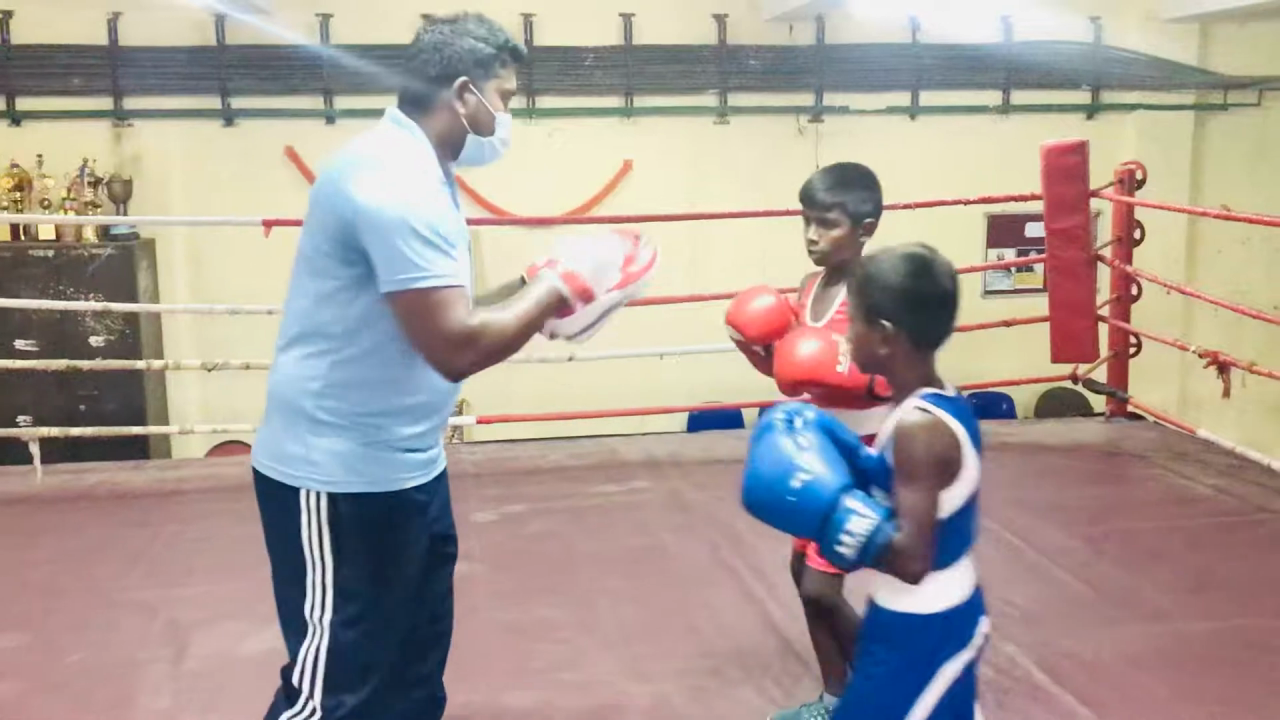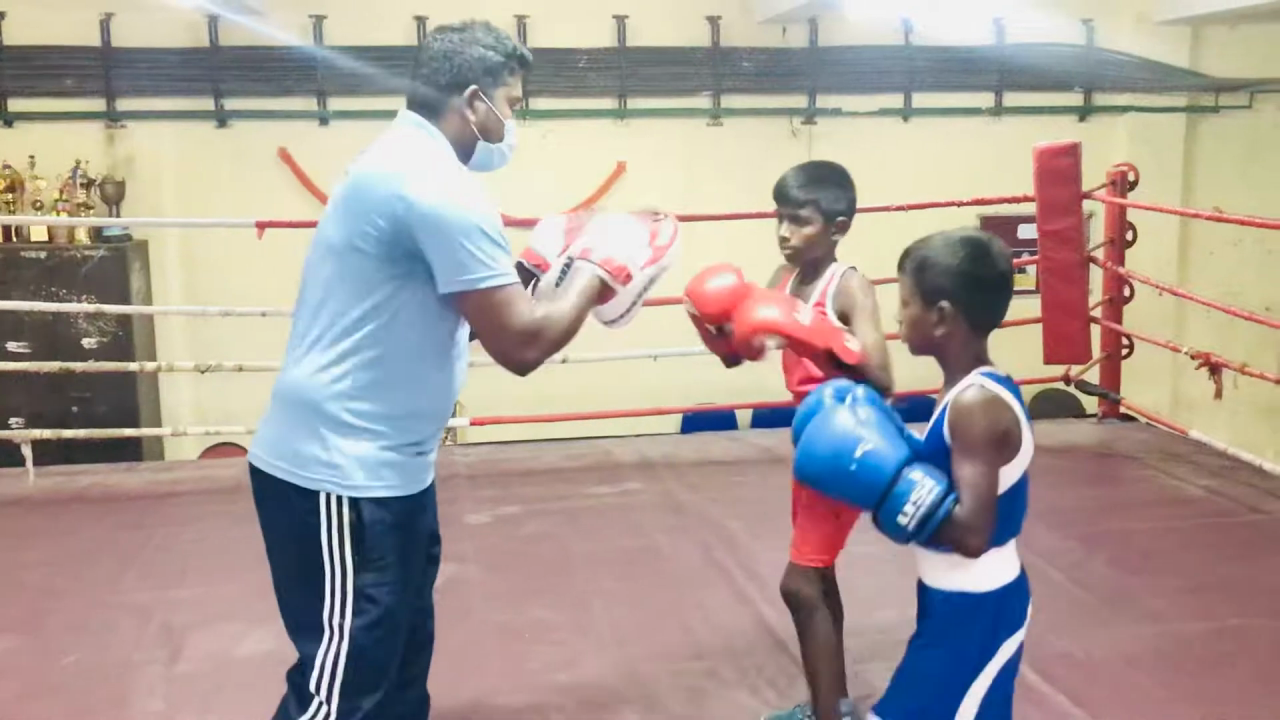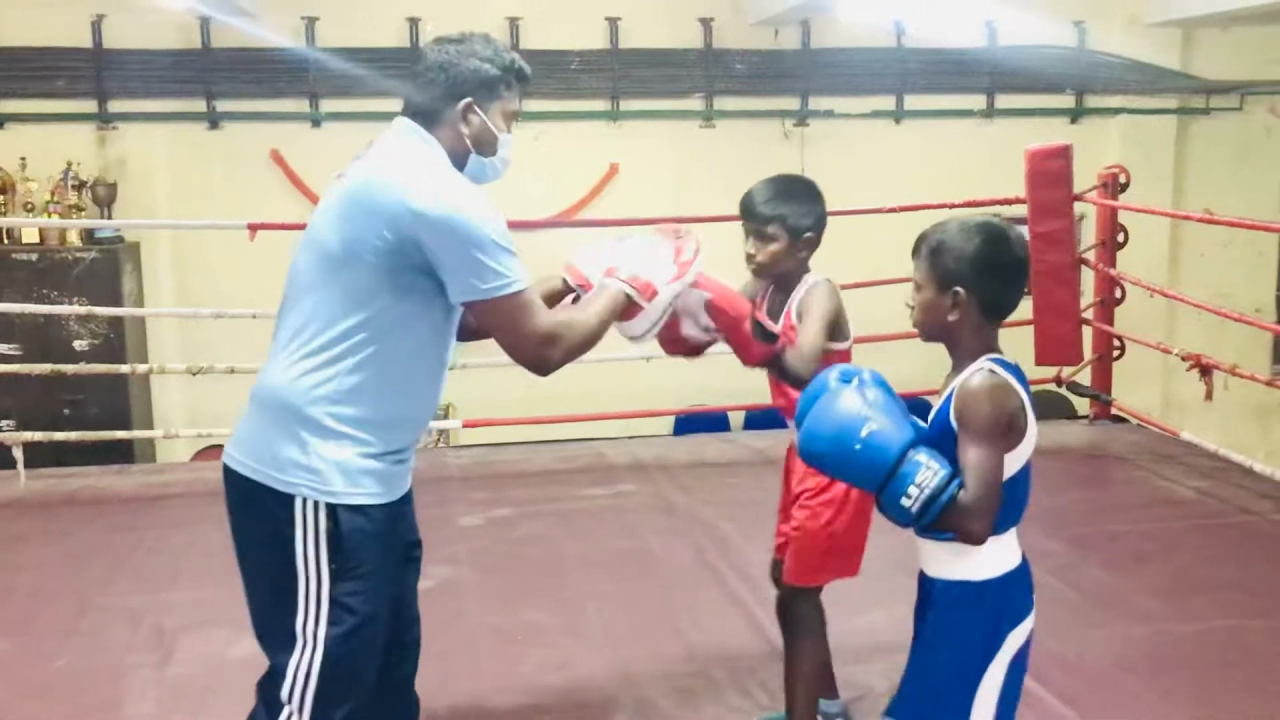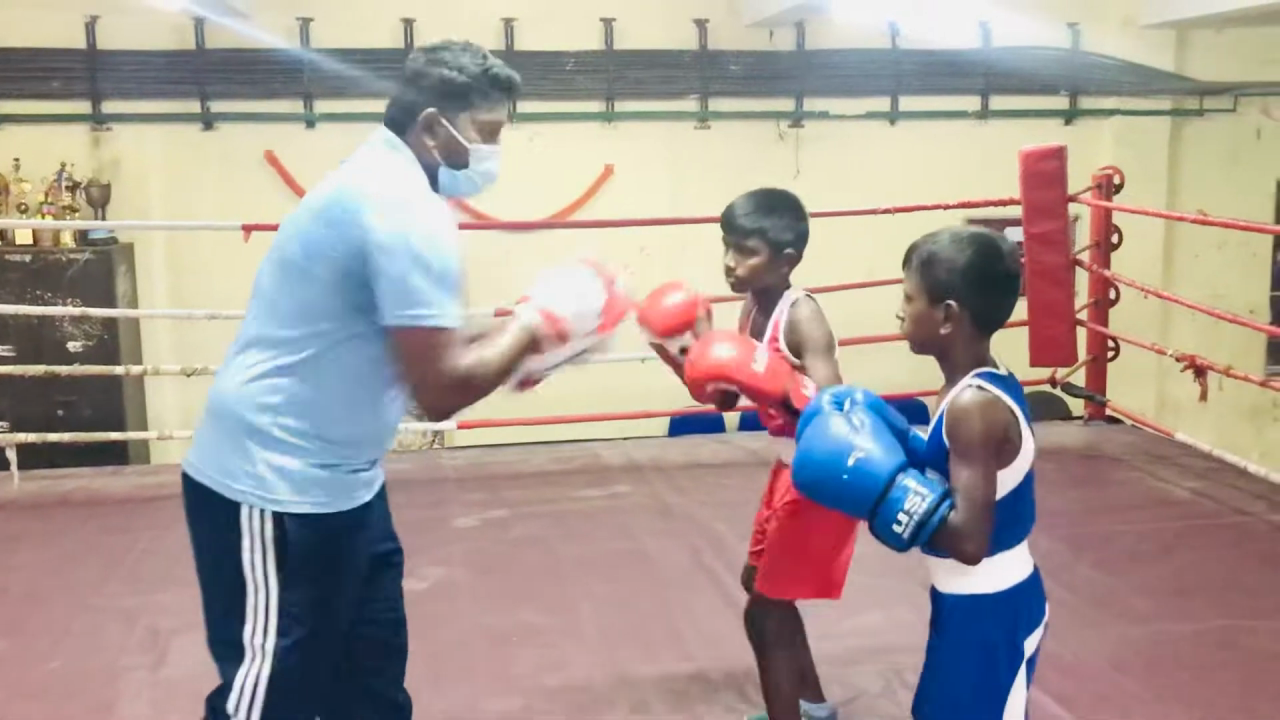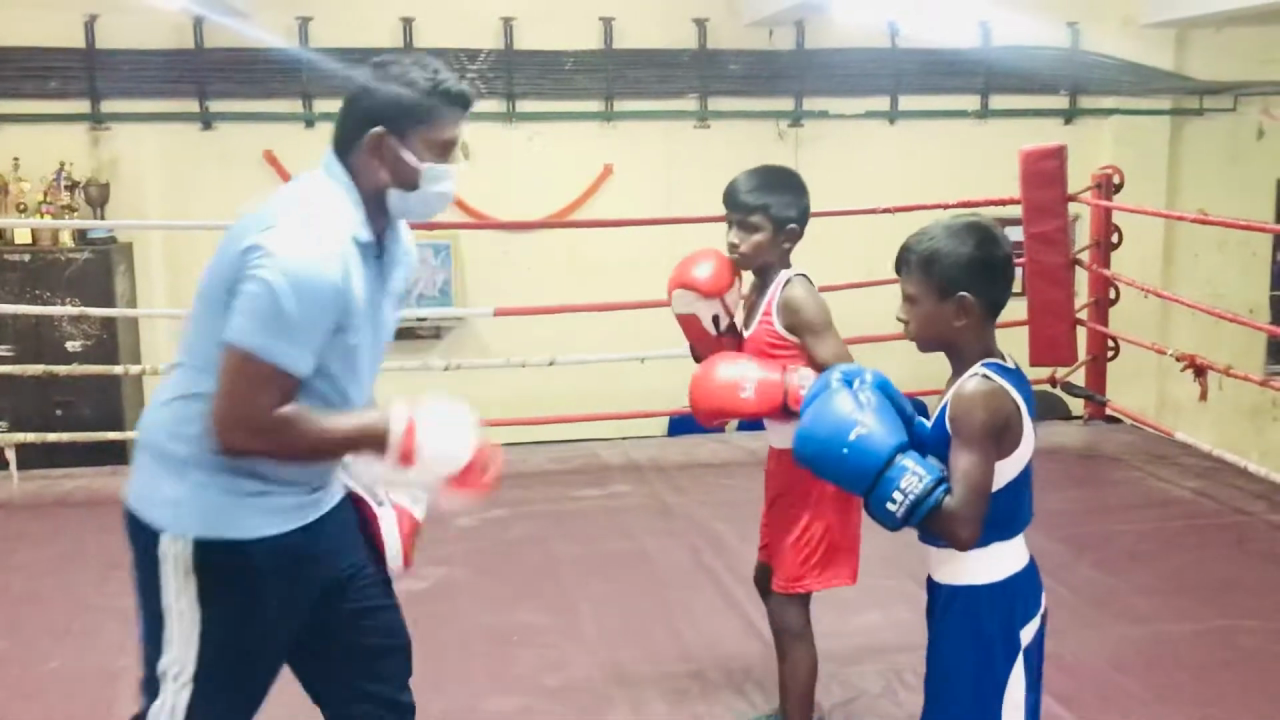
dt=0.2s
person 1, frame 1
left shoulder: (427, 181)
right shoulder: (390, 180)
right elbow: (455, 346)
left wrist: (539, 288)
right wrist: (560, 286)
left hip: (410, 472)
right hip: (341, 480)
person 1, frame 2
left shoulder: (411, 168)
right shoulder: (434, 184)
right elbow: (521, 343)
left wrist: (530, 276)
right wrist: (593, 277)
left hip: (383, 472)
right hip: (343, 480)
person 1, frame 3
left shoulder: (397, 173)
right shoulder: (440, 196)
left elbow: (448, 317)
right elbow: (542, 346)
left wrist: (552, 288)
right wrist: (622, 291)
left hip: (354, 475)
right hip: (316, 483)
person 1, frame 4
left shoulder: (380, 187)
right shoulder: (406, 212)
right elbow: (441, 387)
left wrist: (515, 327)
right wrist: (535, 325)
left hip: (336, 486)
right hip: (273, 493)
person 1, frame 5
left shoulder: (385, 235)
right shoulder: (307, 247)
right elbow: (242, 427)
left wrist: (379, 429)
right wrist: (387, 434)
left hip: (310, 508)
right hip: (212, 523)
person 2, frame 1
right shoulder: (809, 285)
right elbow: (795, 376)
left wrist: (850, 370)
right wrist: (759, 347)
left hip: (863, 450)
left knee: (821, 588)
right knee: (801, 571)
person 2, frame 2
left shoulder: (851, 287)
right shoulder: (783, 279)
left elbow: (880, 378)
right elbow: (737, 354)
left wrist: (814, 339)
right wrist: (713, 325)
left knee: (801, 584)
right knee: (814, 576)
person 2, frame 3
left shoulder: (819, 296)
right shoulder: (758, 289)
left elbow: (801, 371)
right elbow: (691, 341)
left wrist: (741, 320)
right wrist: (665, 315)
right hip: (805, 452)
left knee: (795, 598)
right knee: (789, 578)
person 2, frame 4
left shoulder: (803, 318)
right shoulder: (751, 308)
right elbow: (724, 396)
left wrist: (768, 381)
right wrist: (684, 355)
right hip: (791, 470)
left knee: (765, 612)
right knee: (759, 583)
person 2, frame 5
left shoulder: (796, 296)
right shoulder: (756, 291)
right elbow: (742, 377)
left wrist: (772, 389)
right wrist: (713, 333)
right hip: (786, 458)
left knee: (787, 608)
right knee: (770, 581)
person 3, frame 1
left shoulder: (918, 426)
right shoulder: (943, 406)
left elbow: (913, 559)
left wrist: (825, 506)
right wrist: (854, 464)
left hip: (923, 629)
right hip: (950, 613)
person 3, frame 2
left shoulder: (976, 404)
right shoulder: (979, 389)
left elbow: (971, 533)
left wrist: (884, 480)
right wrist: (893, 448)
left hip: (974, 610)
right hip: (973, 603)
person 3, frame 3
left shoulder: (983, 390)
right shoulder: (981, 378)
left elbow: (975, 520)
left wrist: (889, 460)
right wrist: (893, 432)
left hip: (979, 600)
right hip: (961, 591)
person 3, frame 4
left shoulder: (974, 406)
right shoulder: (984, 389)
left elbow: (970, 539)
left wrist: (882, 484)
right wrist: (897, 446)
left hip: (989, 612)
right hip: (973, 605)
person 3, frame 5
left shoulder: (978, 394)
right shoulder: (992, 378)
left elbow: (962, 525)
left wrist: (880, 463)
right wrist: (901, 431)
left hip: (986, 602)
right hip: (975, 595)
